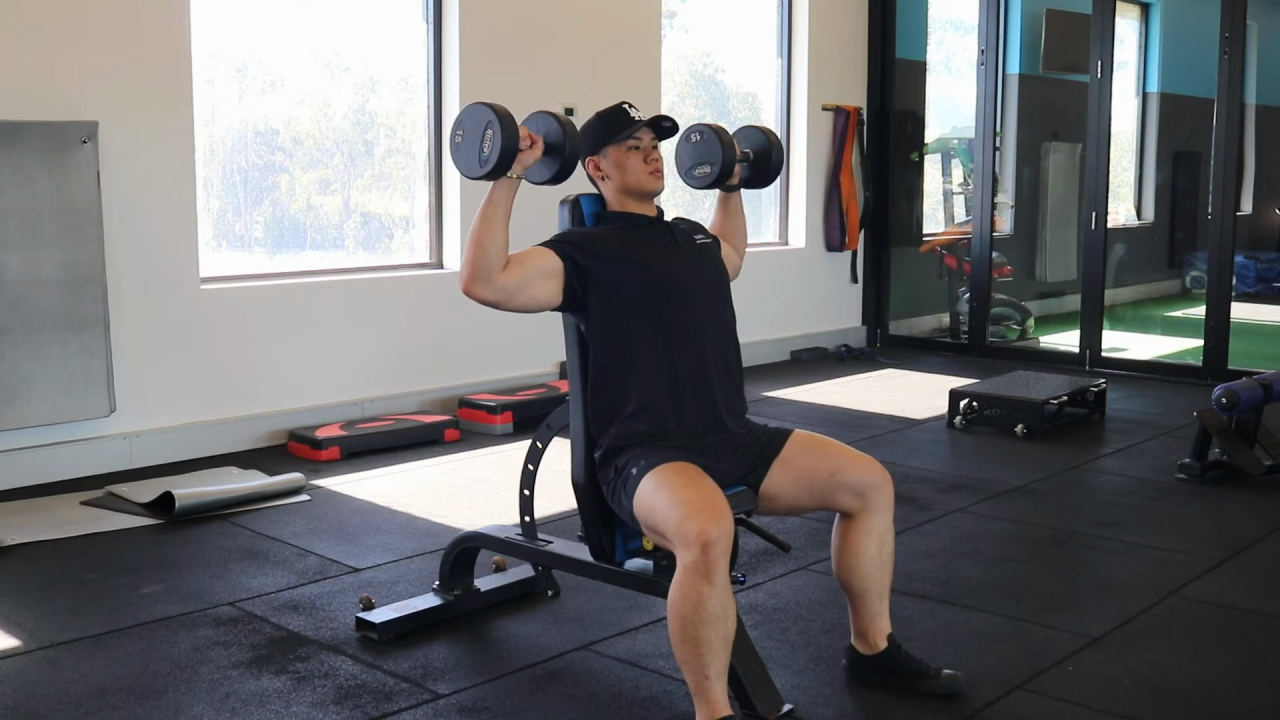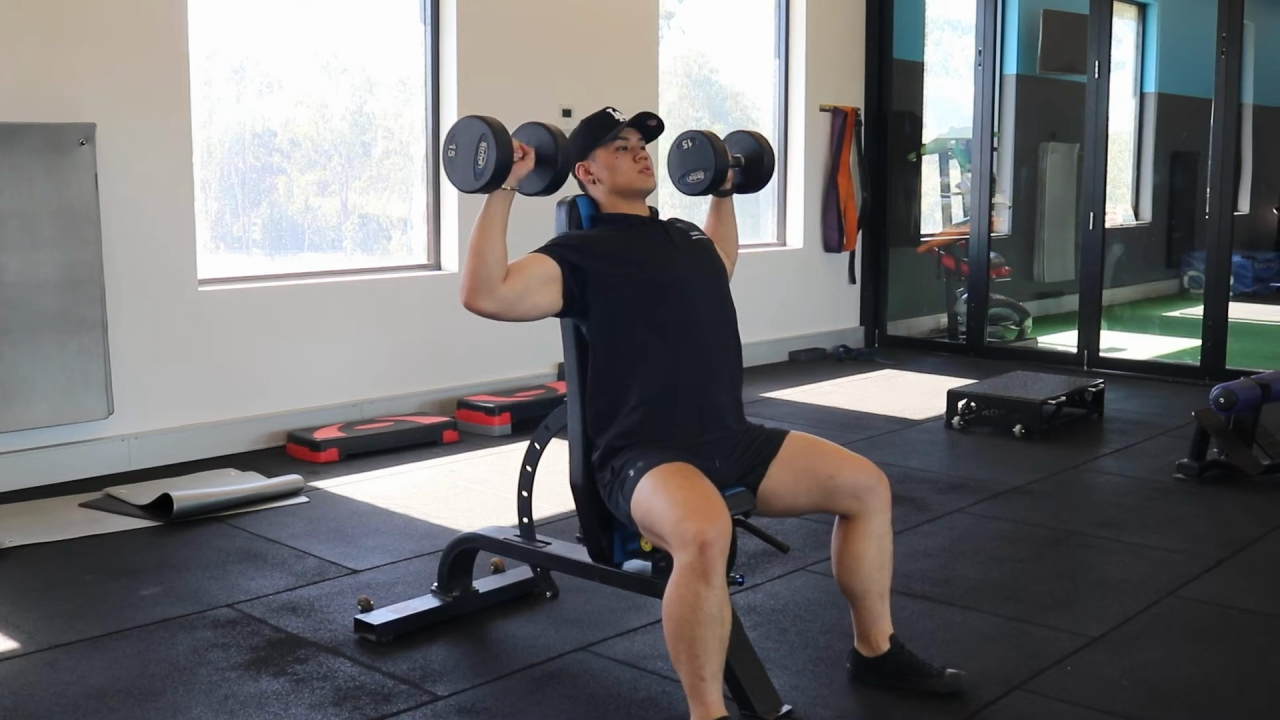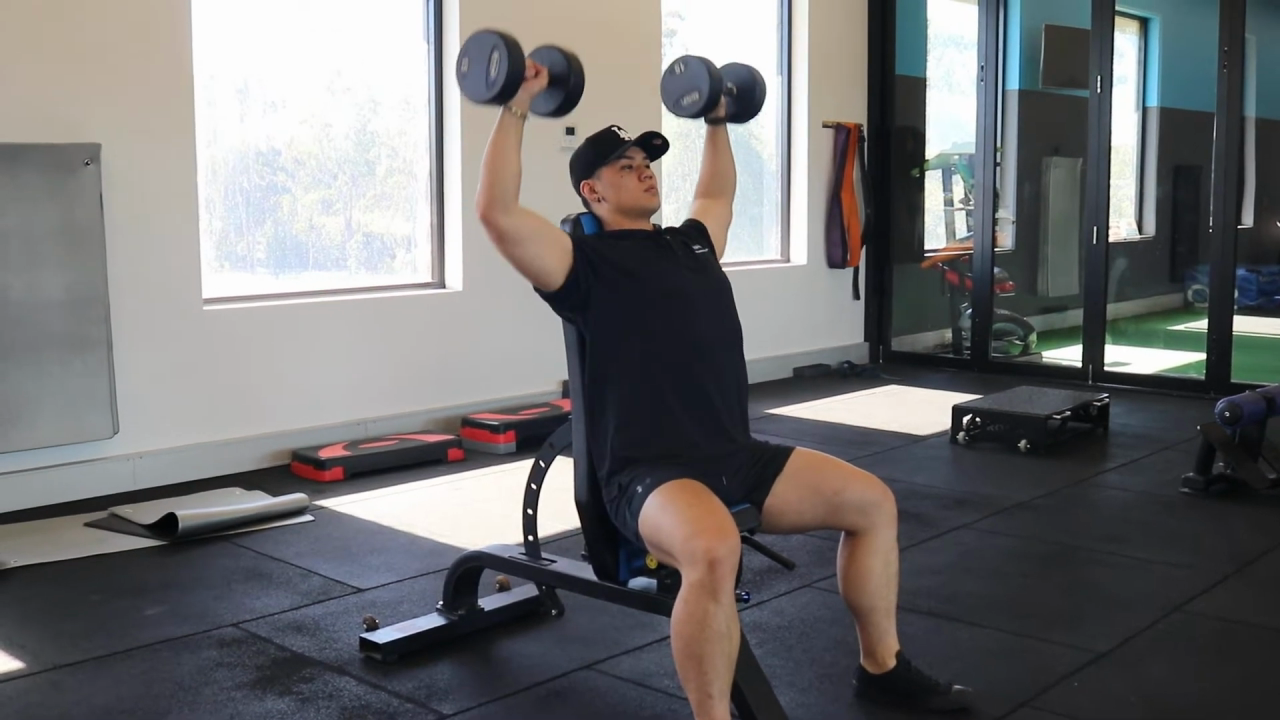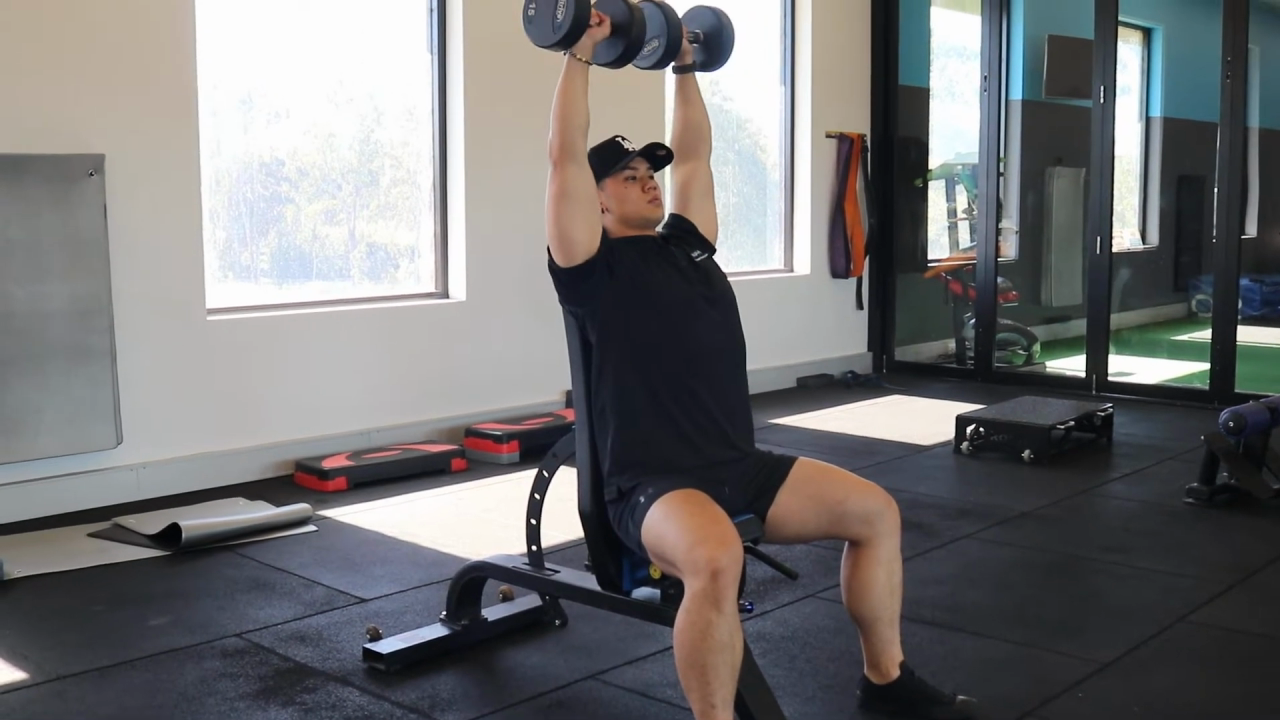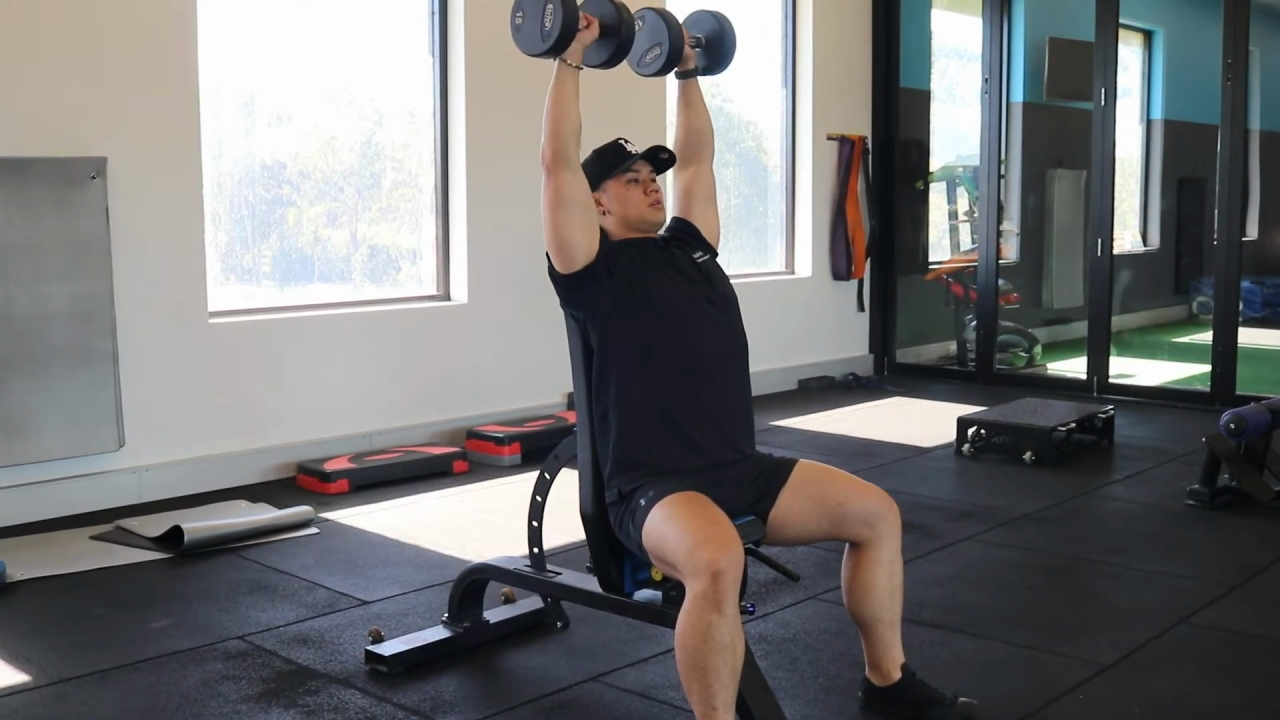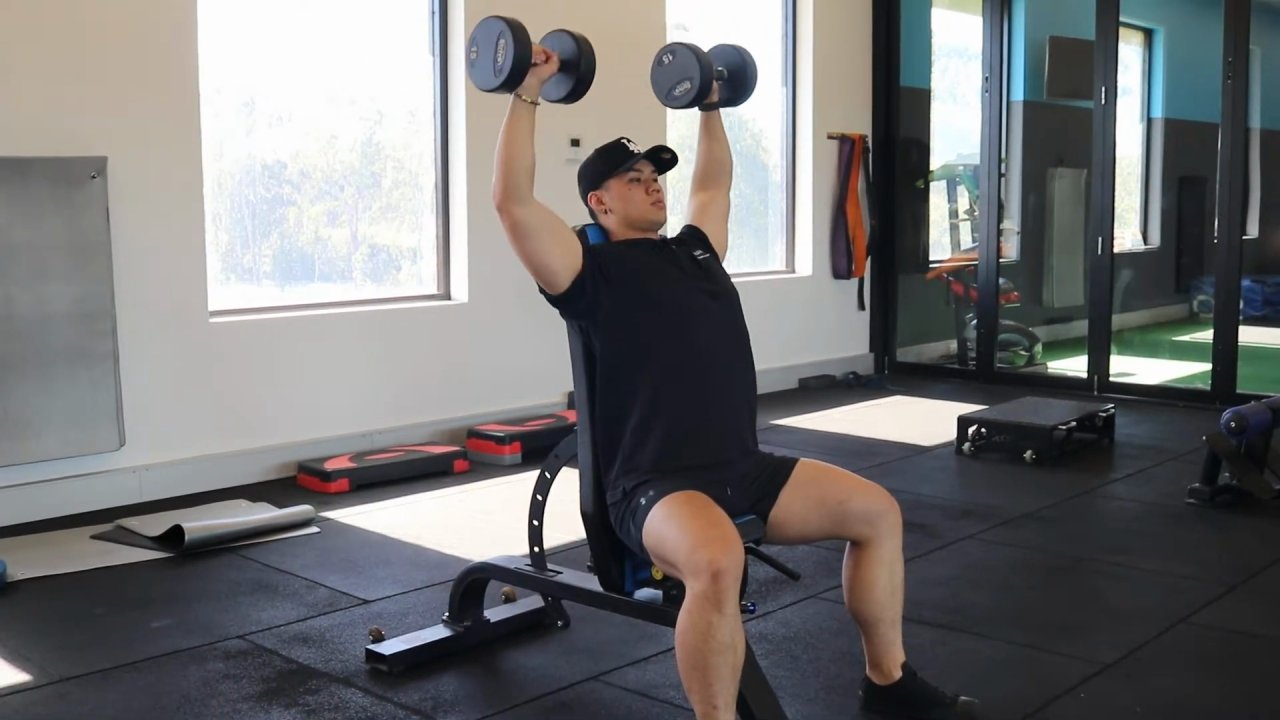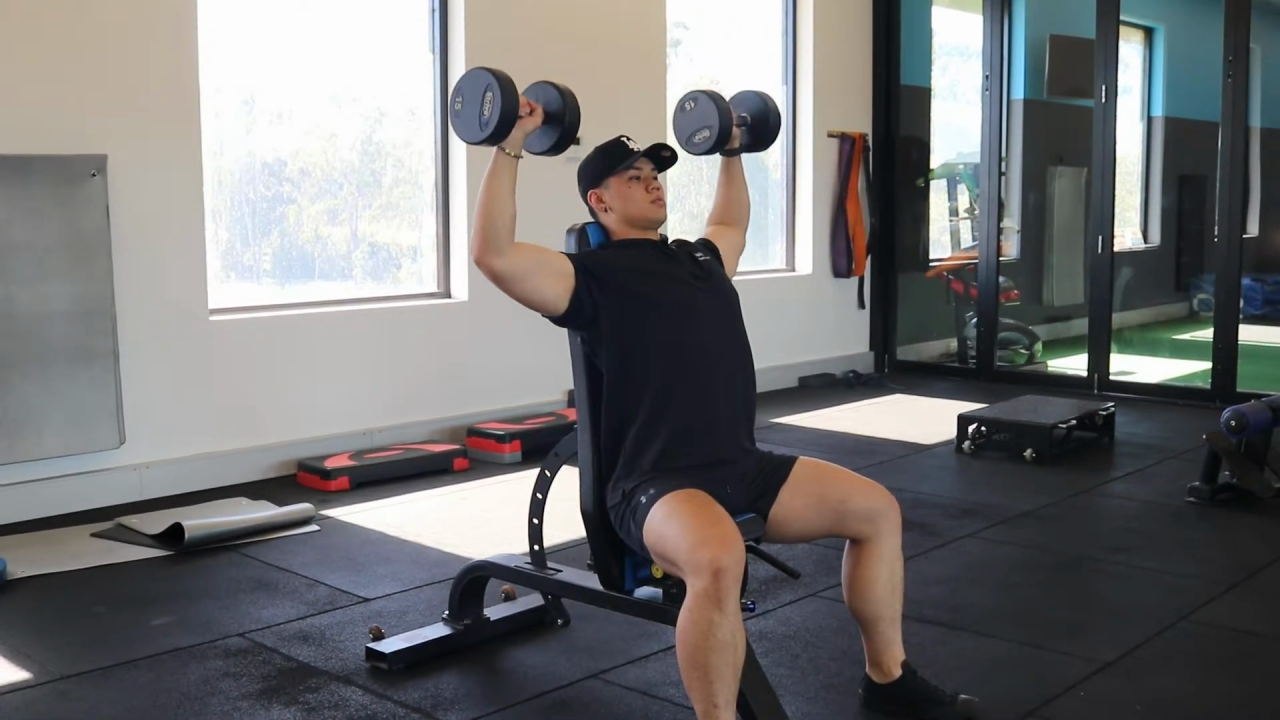
dt=0.7s
person 1, frame 1
left shoulder: (690, 234)
right shoulder: (587, 250)
left elbow: (732, 259)
right elbow: (483, 280)
left wrist: (731, 186)
right wrist: (508, 177)
left hip: (733, 437)
right hip: (648, 454)
left knee: (870, 483)
right knee: (708, 534)
left ankle: (873, 646)
person 1, frame 2
left shoulder: (685, 234)
right shoulder: (583, 252)
left elbow: (721, 264)
right elbow: (483, 294)
left wrist: (723, 191)
right wrist: (502, 190)
left hip: (731, 438)
right hip: (645, 455)
left knee: (867, 486)
right knee: (704, 535)
left ankle: (875, 650)
person 1, frame 3
left shoulder: (687, 244)
right shoulder: (590, 264)
left elbow: (719, 193)
right elbow: (497, 213)
left wrist: (716, 122)
right wrist: (515, 108)
left hip: (737, 456)
right hip: (652, 471)
left knee: (872, 502)
right knee: (713, 552)
left ankle: (882, 666)
person 1, frame 4
left shoulder: (686, 243)
right shoulder: (596, 266)
left elbow: (695, 153)
right elbow: (565, 156)
left wrist: (683, 68)
right wrist: (580, 52)
left hip: (739, 464)
right hip: (654, 483)
left knee: (875, 512)
right knee: (716, 562)
person 1, frame 5
left shoulder: (688, 248)
right shoulder: (596, 270)
left elbow: (697, 159)
right elbow: (558, 165)
left wrist: (686, 74)
right wrist: (571, 57)
left hip: (741, 468)
right hip: (656, 485)
left knee: (876, 513)
right knee: (717, 564)
person 1, frame 6
left shoulder: (693, 250)
right shoulder: (596, 272)
left elbow: (714, 184)
right elbow: (512, 202)
left wrist: (709, 108)
right wrist: (527, 94)
left hip: (743, 468)
right hip: (656, 484)
left knee: (878, 511)
right knee: (717, 564)
person 1, frame 7
left shoulder: (696, 257)
right shoulder: (595, 274)
left elbow: (733, 224)
right elbow: (493, 254)
left wrist: (730, 154)
right wrist: (510, 147)
left hip: (743, 466)
right hip: (657, 482)
left knee: (876, 509)
right knee: (718, 561)
